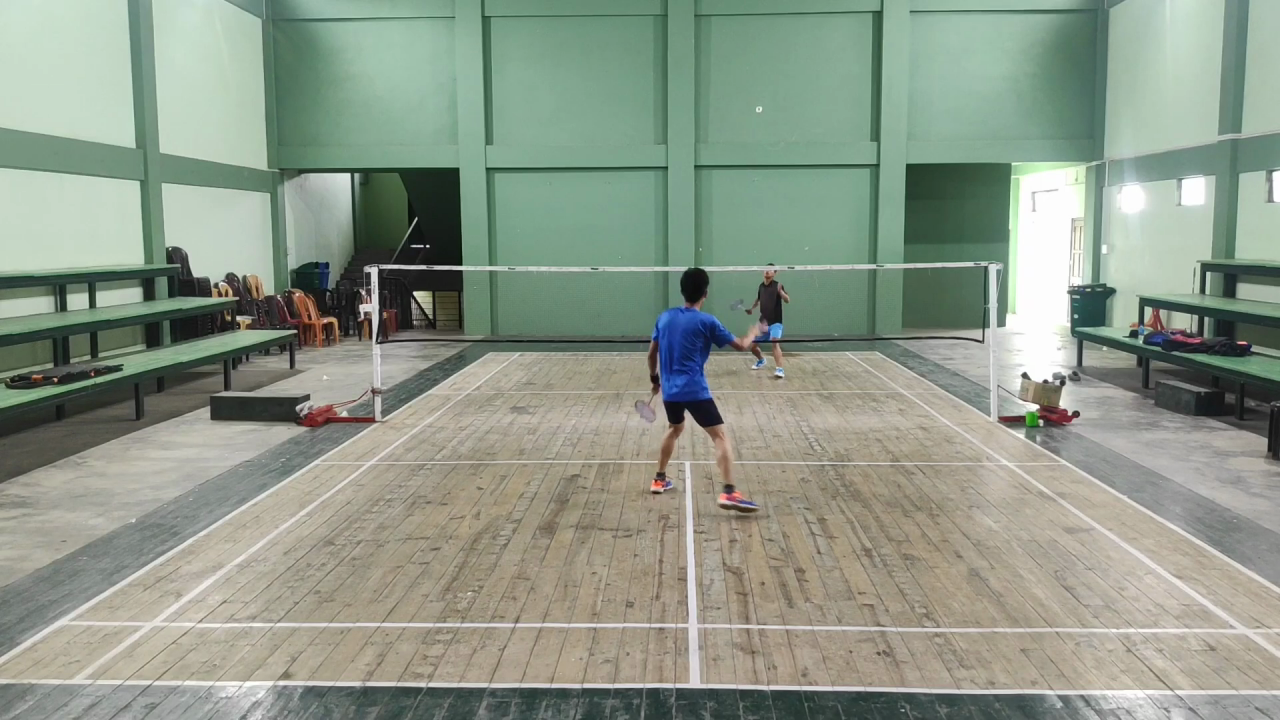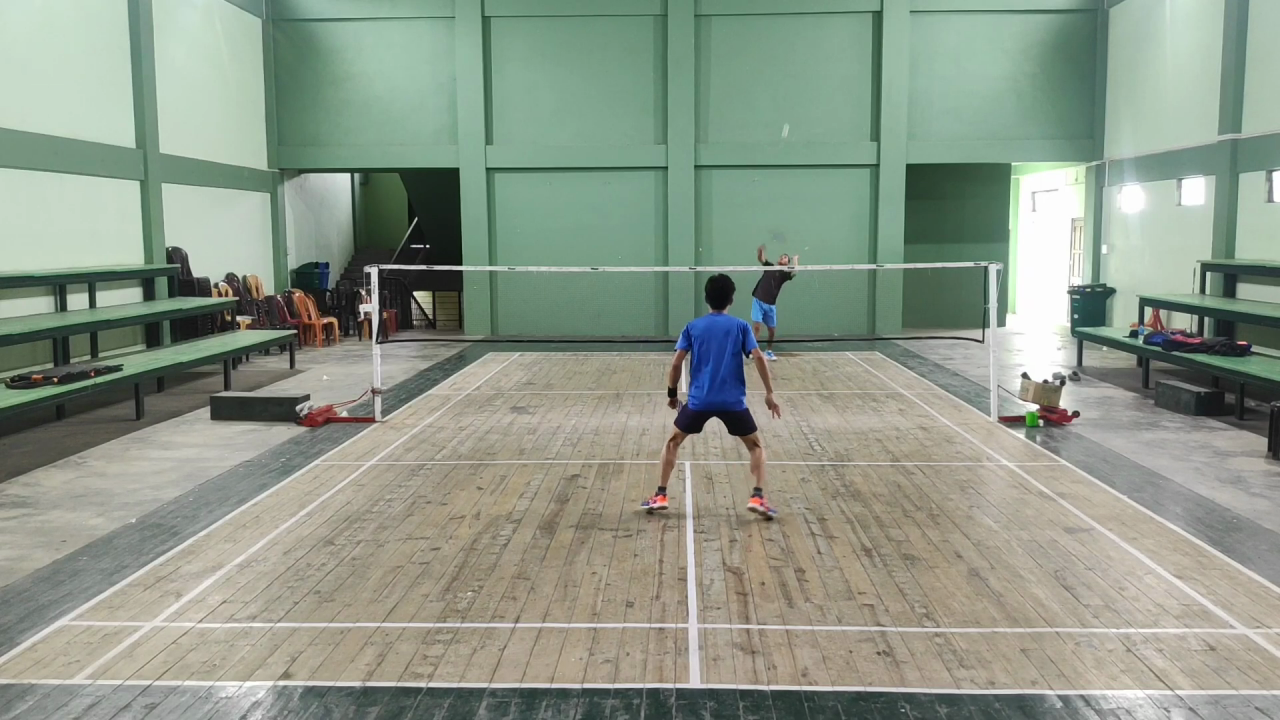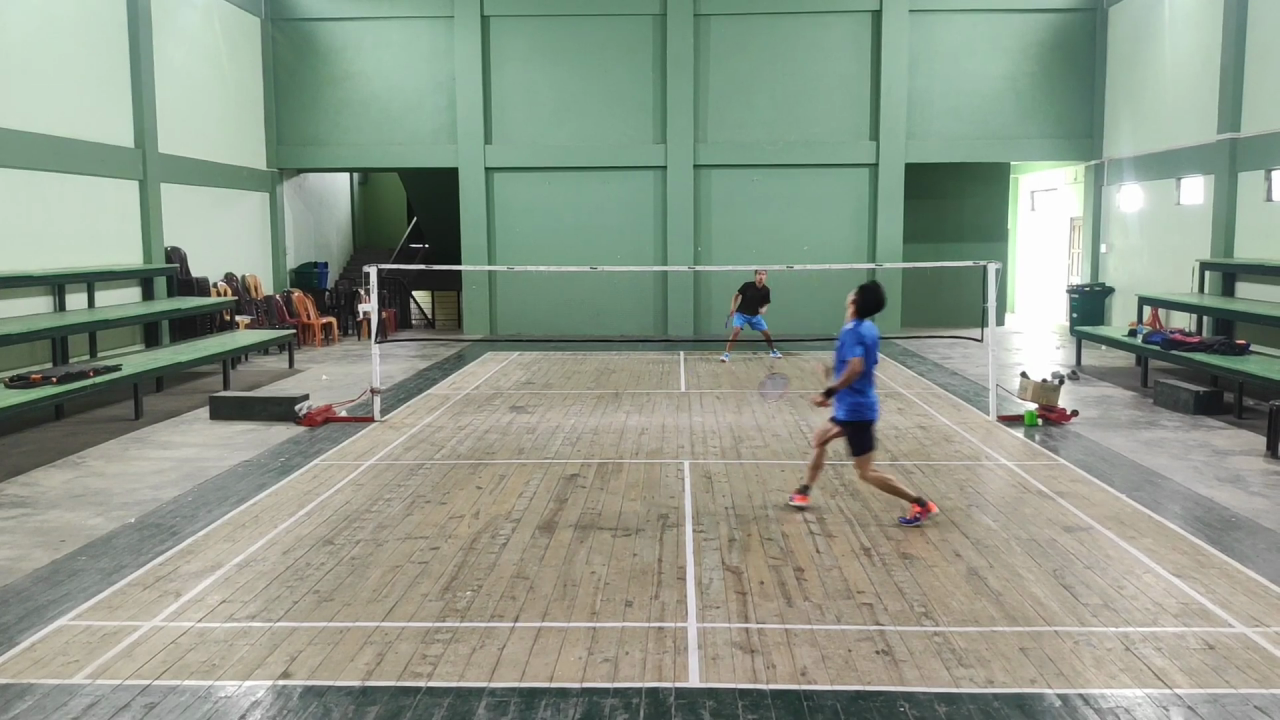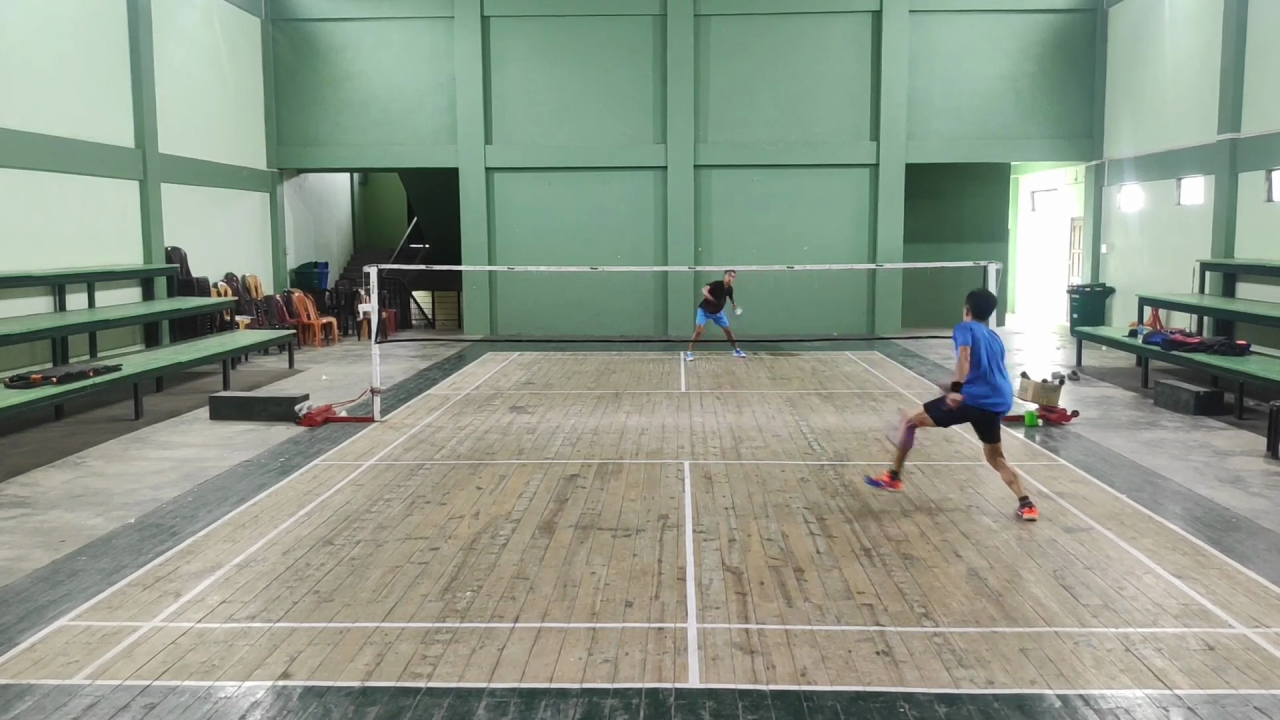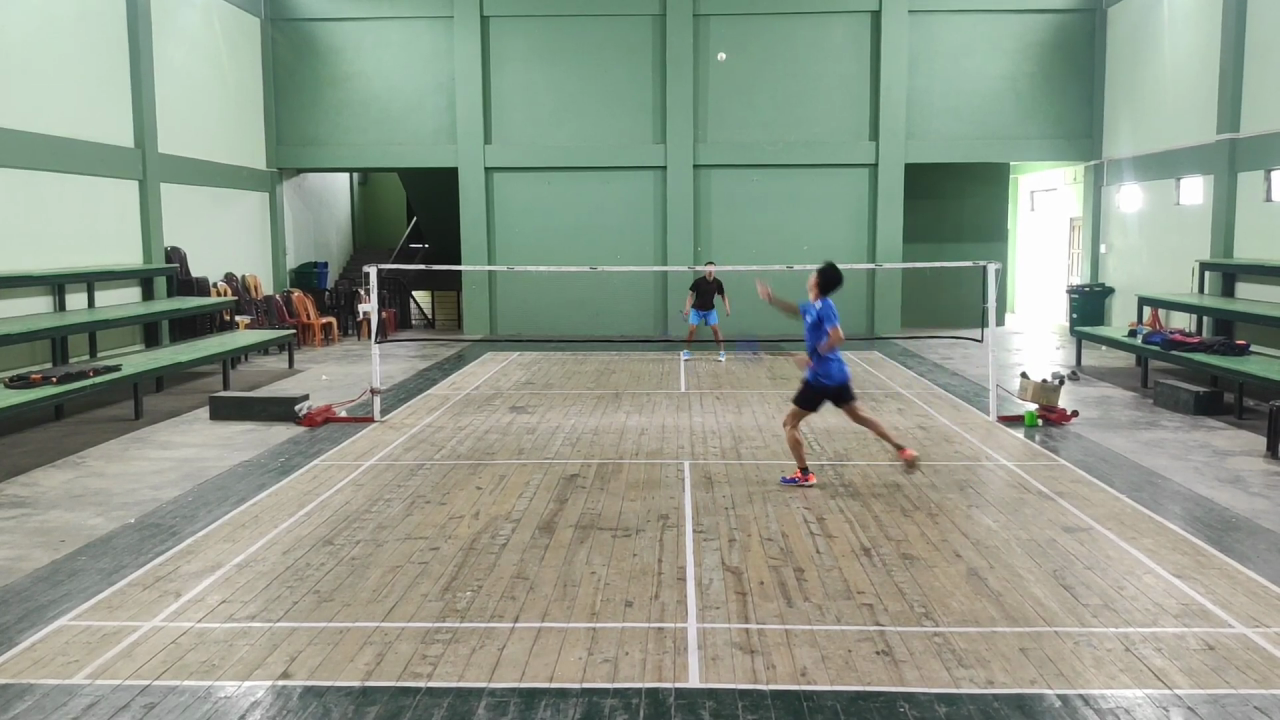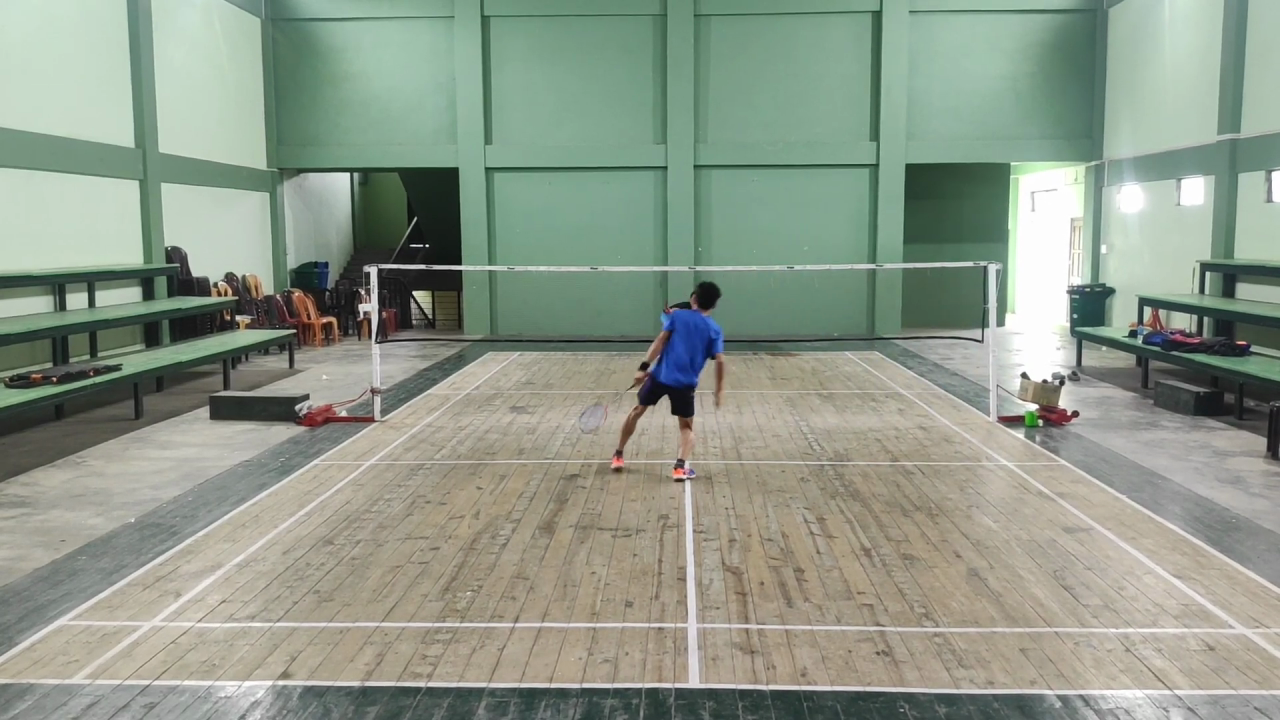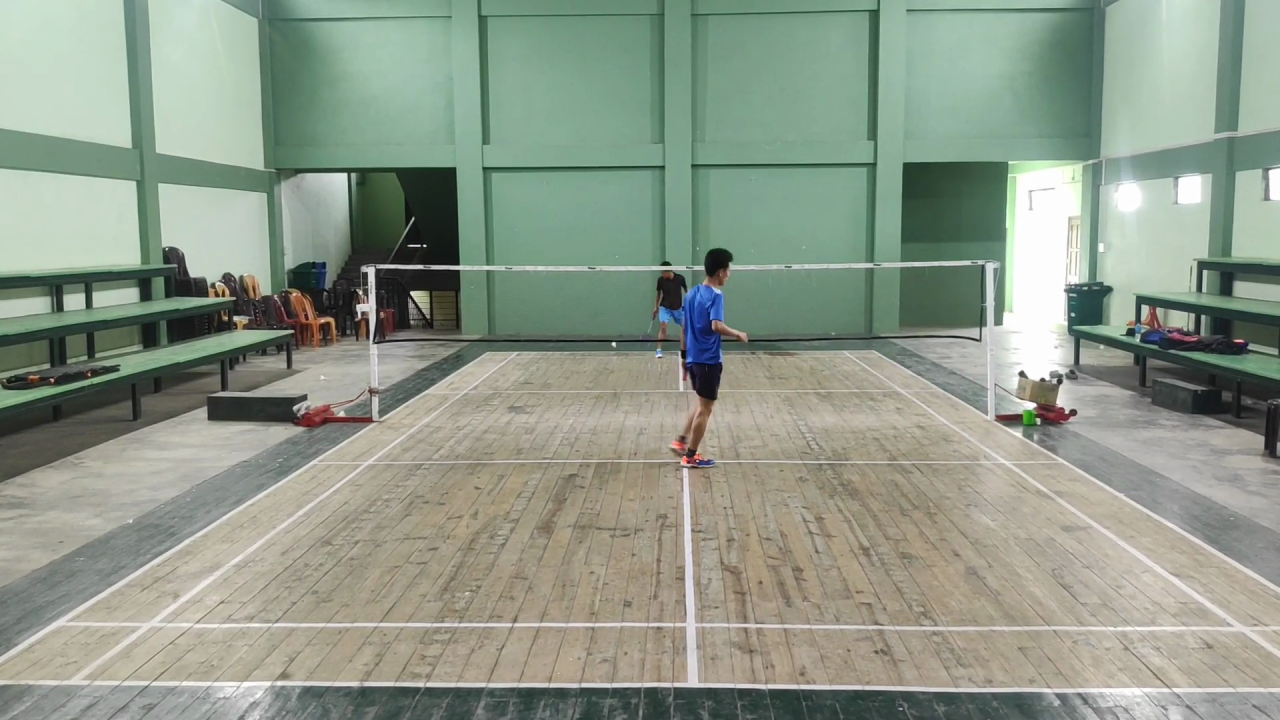
dt=0.7s
person 1, frame 1
left shoulder: (664, 318)
right shoulder: (707, 322)
left elbow: (651, 354)
right elbow: (740, 346)
left wrist: (655, 380)
right wrist: (753, 333)
left hip: (670, 391)
right hip: (695, 391)
left knee: (674, 430)
right knee: (720, 438)
left ankle: (659, 479)
right ankle: (729, 493)
person 1, frame 2
left shoulder: (692, 327)
right shoulder: (741, 326)
left elbow: (676, 364)
right elbow: (758, 358)
left wrist: (672, 394)
right wrist: (769, 393)
left hip: (699, 400)
right hip: (733, 401)
left knee: (673, 442)
right knee: (756, 446)
left ankle: (661, 495)
right ankle: (758, 498)
person 1, frame 3
left shoulder: (853, 334)
right shoulder: (868, 329)
left elbow: (855, 369)
left wrist: (828, 393)
left hip: (857, 411)
right hip: (851, 407)
left knee: (866, 472)
right knee: (819, 440)
left ankle: (921, 505)
right ankle: (803, 493)
person 1, frame 4
left shoulder: (966, 329)
right shoulder: (995, 339)
left elbow: (965, 357)
left wrist: (957, 388)
left hip: (970, 399)
right hip: (996, 405)
left knee: (910, 421)
right knee: (996, 458)
left ankle: (893, 477)
right ankle: (1026, 504)
person 1, frame 5
left shoulder: (825, 310)
right shoulder: (813, 306)
left elbow: (837, 337)
right elbow: (797, 311)
left wrist: (814, 356)
right wrist: (772, 299)
left hip: (821, 378)
right hip: (836, 375)
left knee: (790, 423)
right knee: (858, 416)
left ankle: (804, 473)
right ankle: (902, 450)
person 1, frame 6
left shoulder: (678, 317)
right shoulder: (714, 330)
left elbow: (660, 341)
right elbow: (720, 362)
left wrist: (644, 367)
right wrist: (718, 390)
left hip: (661, 376)
right hip: (686, 384)
left knee: (636, 412)
right knee: (686, 428)
left ankle: (618, 456)
right ankle: (680, 466)
person 1, frame 7
left shoulder: (691, 294)
right shoulder: (714, 296)
left elbow: (686, 328)
right elbow: (716, 326)
left wrist: (685, 355)
right wrist: (737, 334)
left hip: (695, 358)
right hip: (707, 360)
left knee: (703, 404)
right knee: (705, 407)
left ankle: (681, 440)
right ankle: (689, 455)
